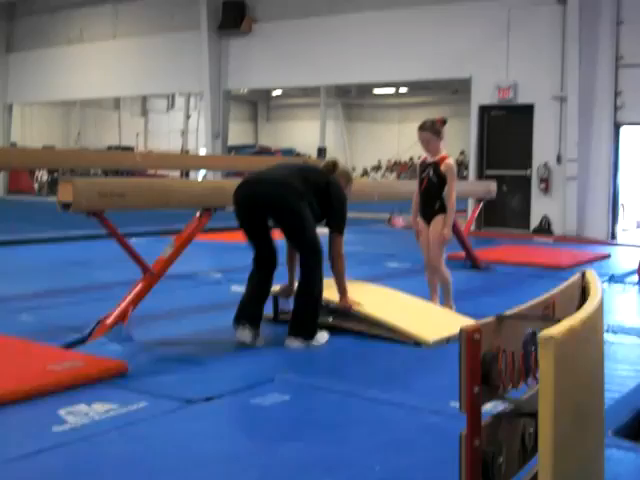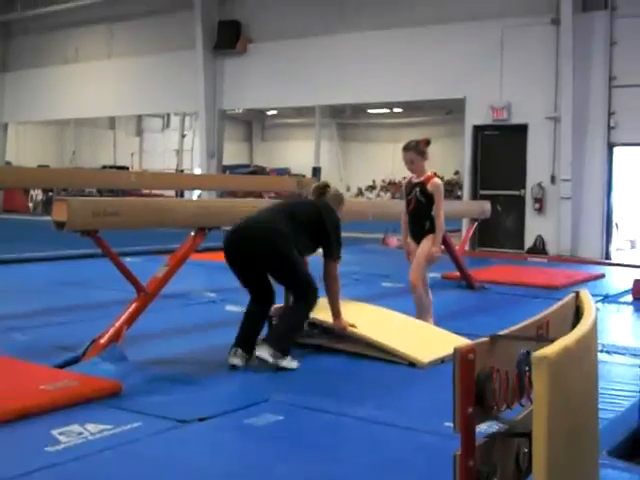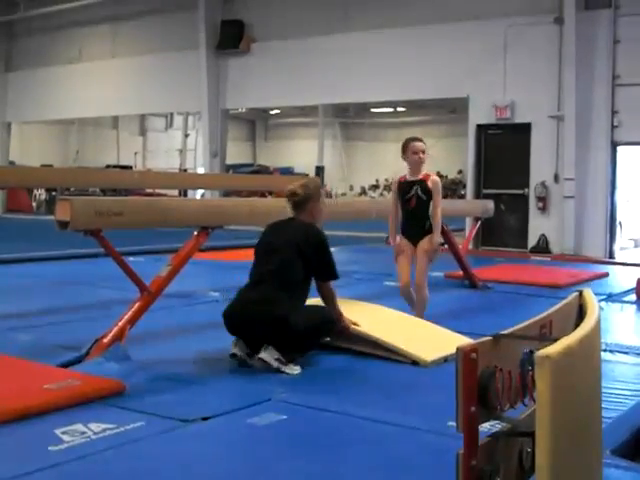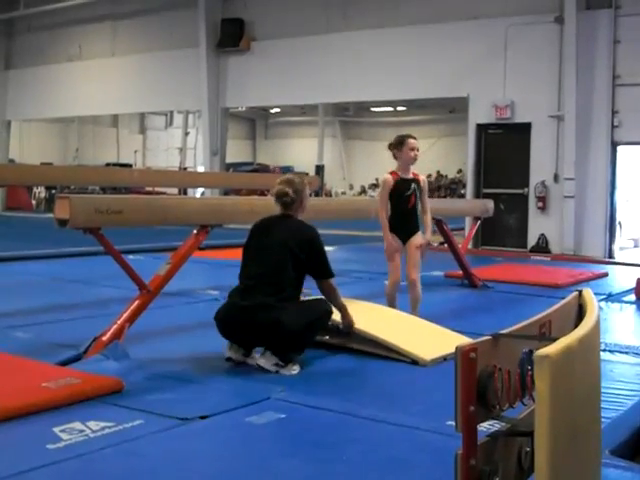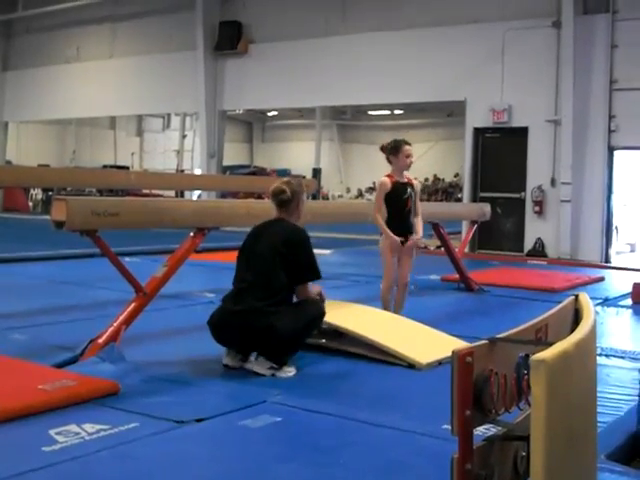
dt=0.4s
person 1, frame 1
right shoulder: (335, 191)
left elbow: (293, 243)
right elbow: (336, 253)
left wrist: (290, 283)
right wrist: (343, 295)
left hip: (245, 192)
right hip: (283, 195)
left knee: (265, 259)
right knee: (312, 258)
left ankle: (245, 326)
right ankle: (303, 334)
person 1, frame 2
left shoulder: (296, 206)
right shoulder: (329, 215)
left elbow: (294, 260)
right elbow: (331, 275)
left wrist: (287, 304)
right wrist: (337, 317)
left hip: (235, 239)
right hip: (265, 242)
left knee: (262, 295)
right knee: (307, 293)
left ankle: (240, 350)
right ankle: (274, 348)
person 1, frame 3
left shoulder: (272, 229)
right shoulder: (314, 235)
right elbow: (324, 288)
right wrist: (340, 319)
right hip: (274, 318)
right knee: (327, 318)
left ankle: (245, 345)
right ankle: (280, 352)
person 1, frame 4
left shoulder: (259, 227)
right shoulder: (306, 233)
right elbow: (326, 286)
right wrist: (345, 313)
right hip: (267, 322)
right knee: (322, 310)
left ankle: (241, 347)
right ankle: (277, 356)
person 1, frame 5
left shoulder: (257, 231)
right shoulder: (297, 235)
right elbow: (302, 293)
right wrist: (315, 291)
right hip: (260, 327)
right knee: (315, 309)
left ankle: (238, 353)
right ankle: (269, 360)
person 2, frame 1
left shoulder: (447, 163)
right shoulder: (422, 163)
left elbow: (451, 196)
left wrist: (448, 226)
right wrist: (414, 219)
left hip: (439, 215)
right hip: (424, 216)
left knee: (437, 263)
right knee: (428, 263)
left ankle: (449, 303)
right ankle: (434, 301)
person 2, frame 2
left shoulder: (434, 183)
right shoulder: (407, 184)
left elbow: (439, 216)
left wrist: (437, 245)
right wrist: (404, 240)
left hip: (428, 235)
right hip: (413, 237)
left knee: (414, 281)
right knee: (421, 282)
left ankle: (421, 320)
right ankle: (428, 319)
person 2, frame 3
left shoulder: (433, 181)
right shoulder: (399, 183)
left elbow: (437, 213)
right elbow: (394, 214)
left wrist: (435, 240)
right wrist: (393, 239)
left hip: (425, 235)
right hip: (405, 236)
left knee: (420, 282)
right knee: (404, 282)
left ankle: (419, 320)
right ankle: (415, 309)
person 2, frame 4
left shoulder: (421, 180)
right shoulder: (389, 179)
left elbow: (425, 210)
right elbow: (382, 212)
left wrist: (427, 235)
right wrist: (388, 239)
left hip: (414, 232)
right hip: (394, 232)
left knee: (414, 279)
right knee: (395, 279)
left ankle: (414, 316)
person 2, frame 5
left shoulder: (413, 183)
right shoulder: (385, 182)
left elbow: (417, 214)
right elbow: (377, 214)
left wrist: (419, 233)
right wrist: (389, 236)
left hip: (408, 237)
right hip: (391, 237)
left knee: (404, 282)
right knee: (389, 281)
